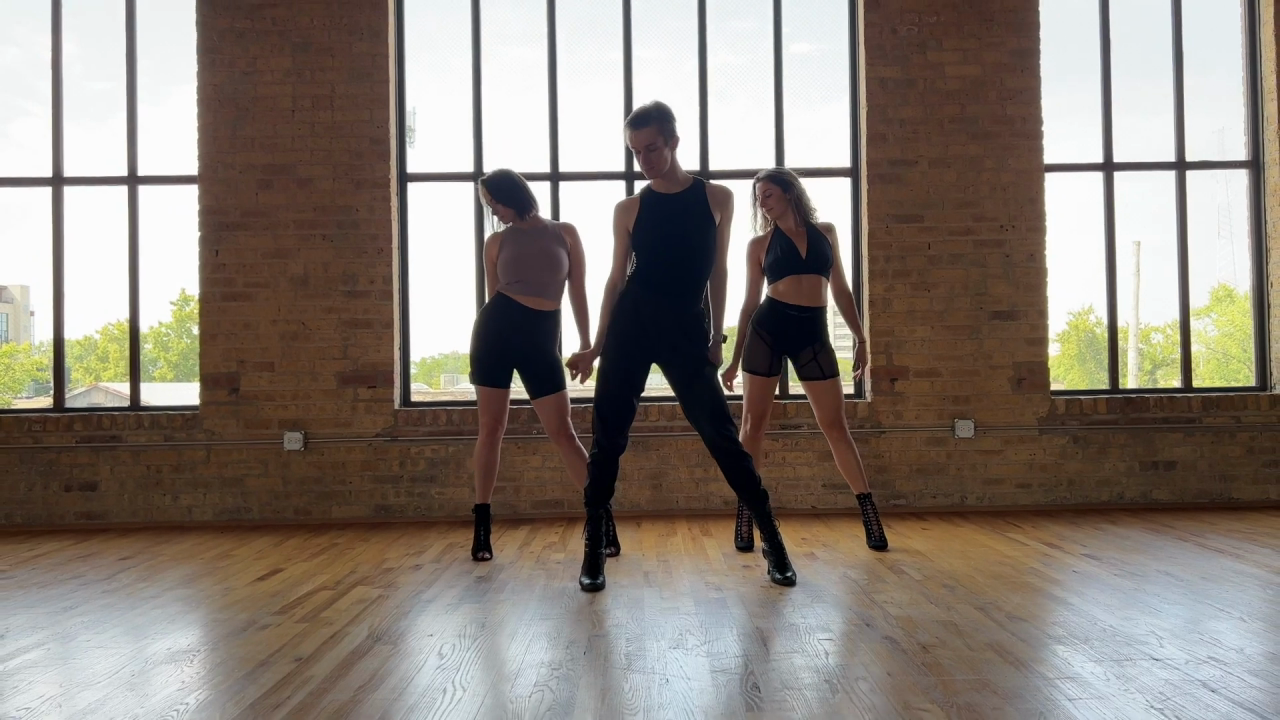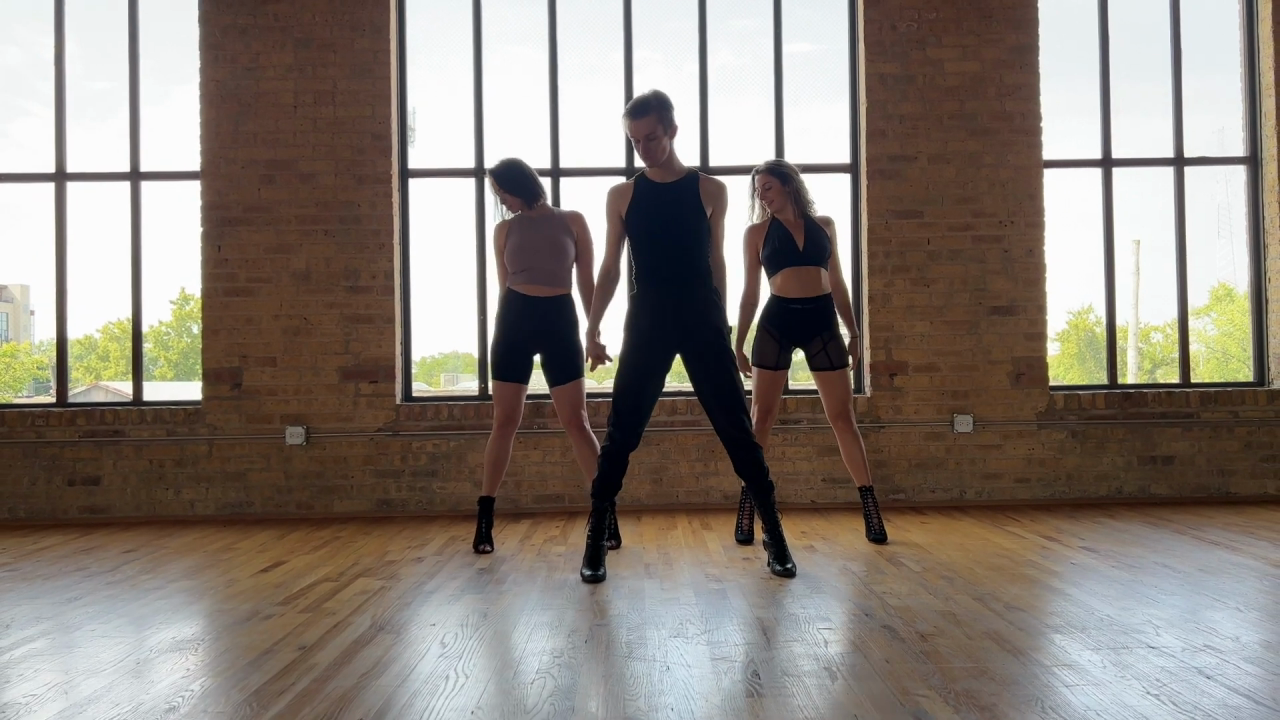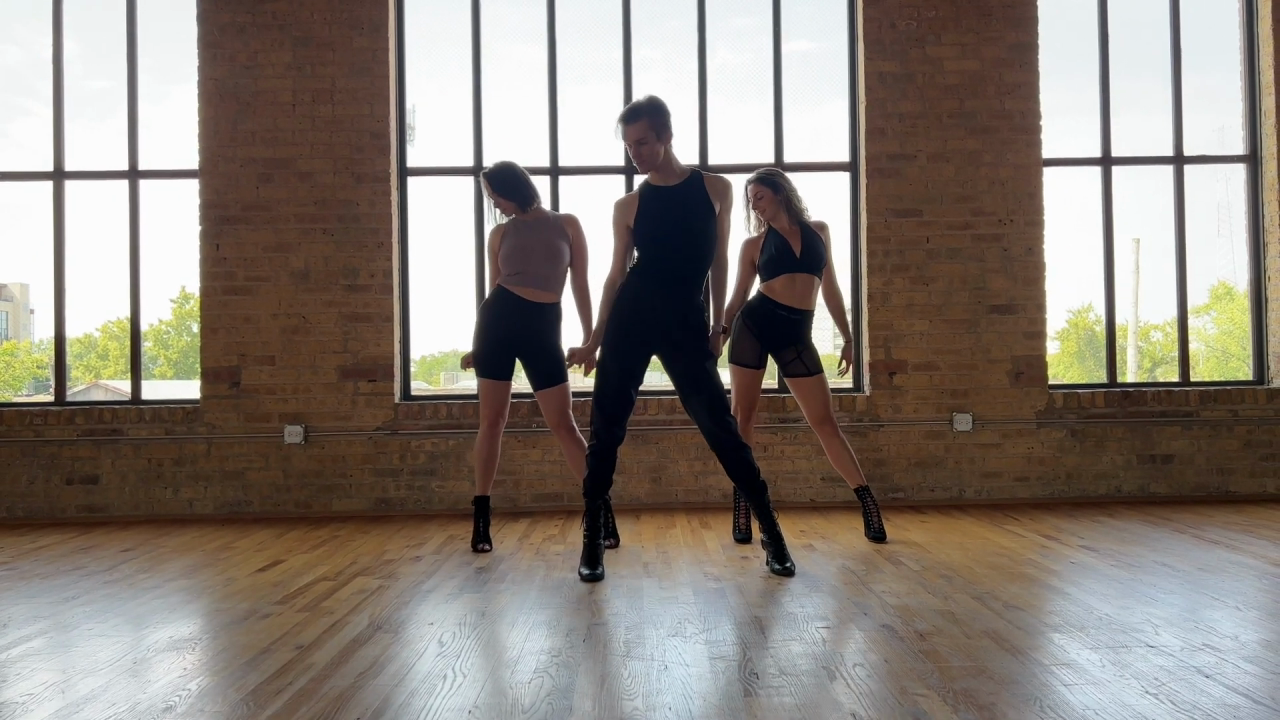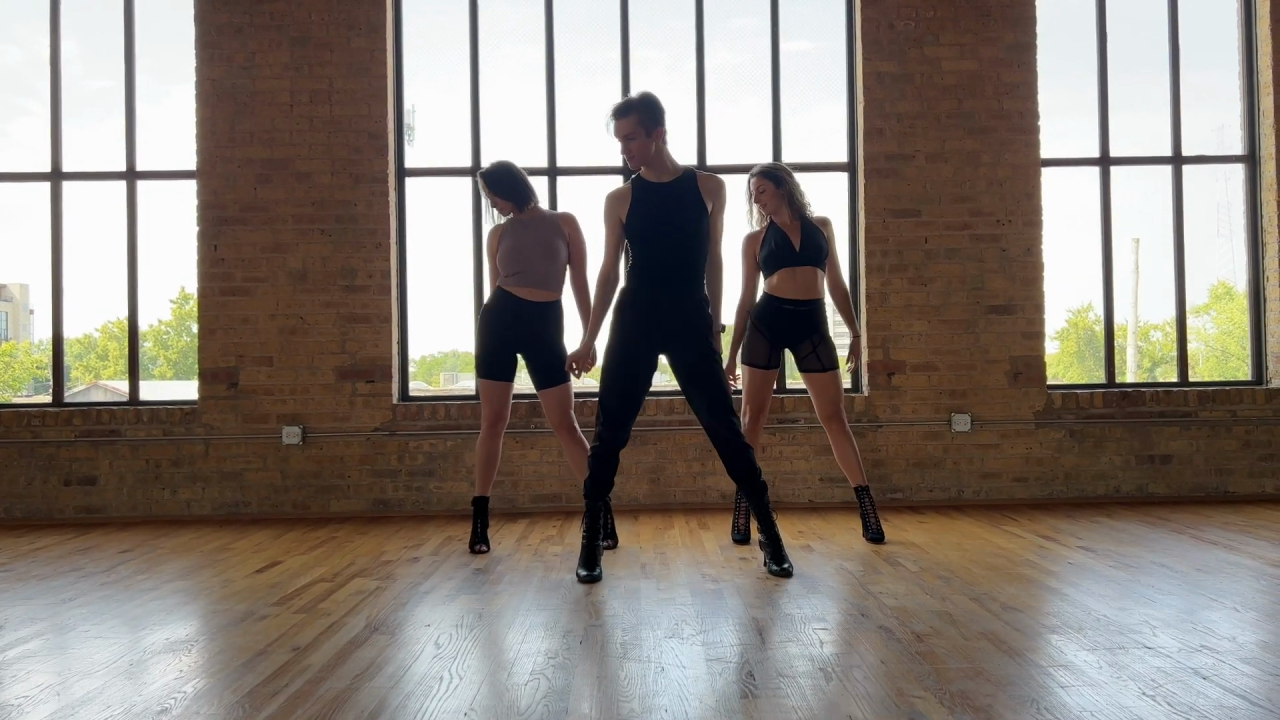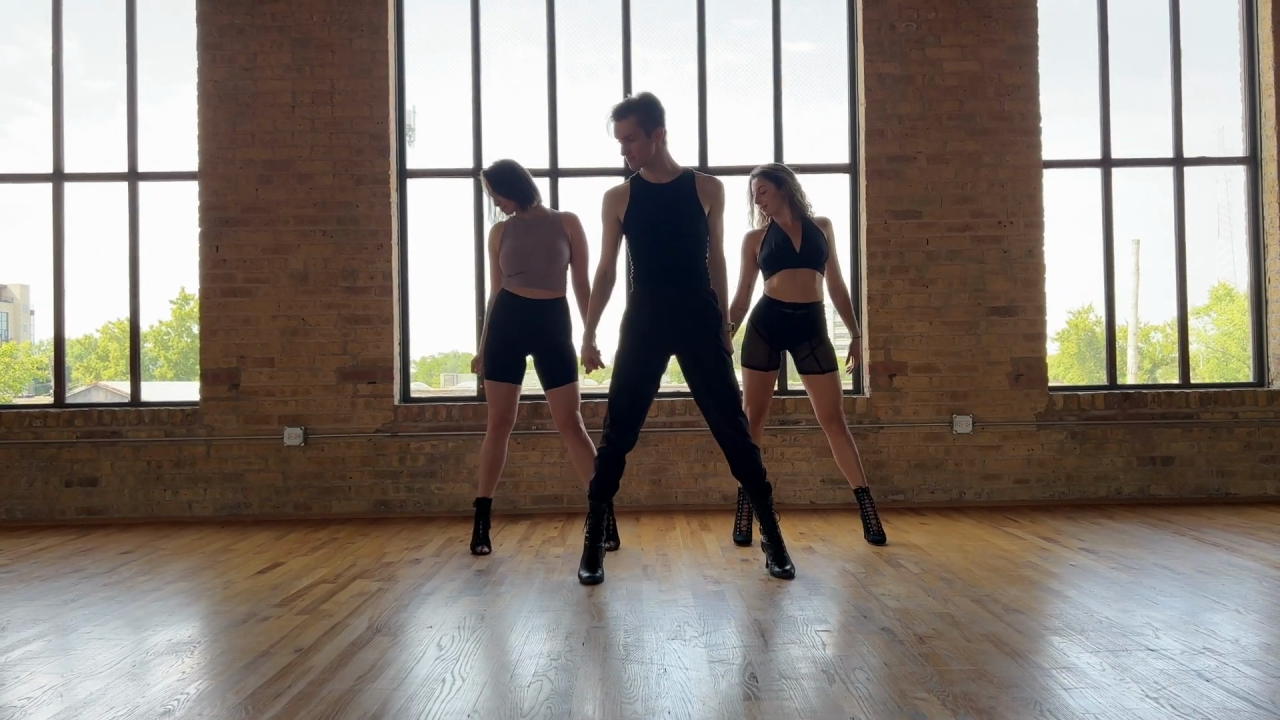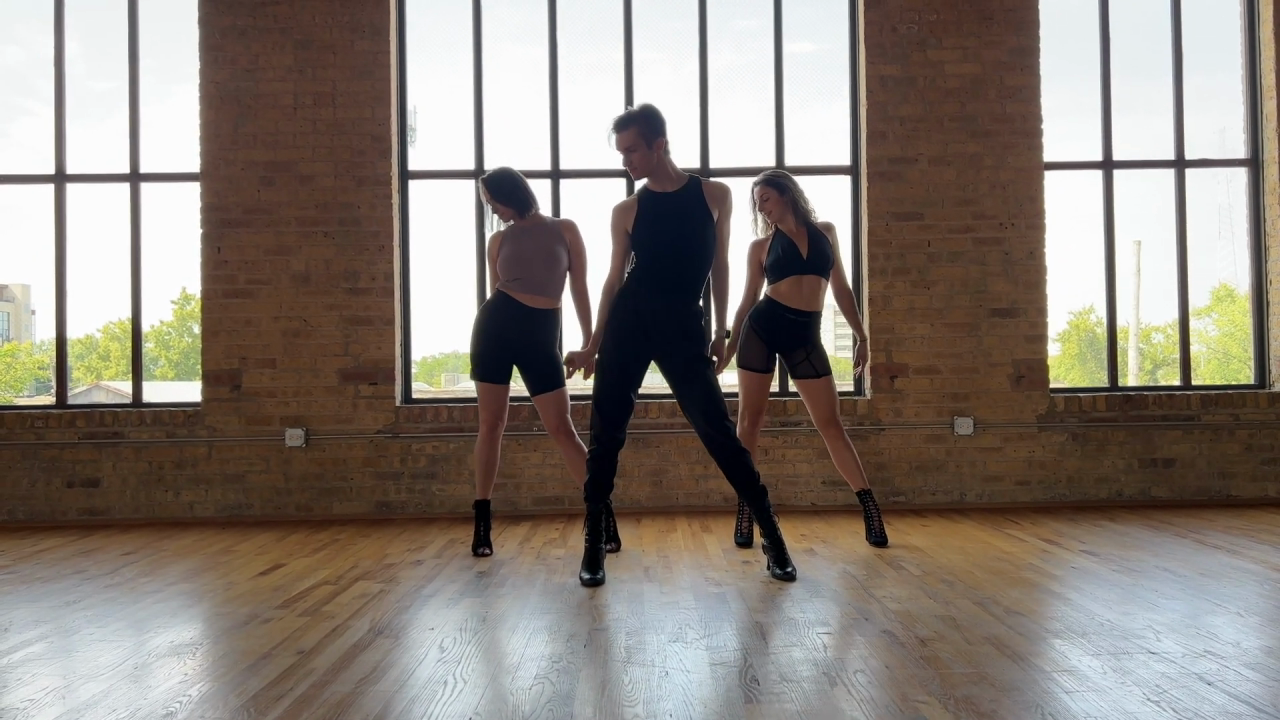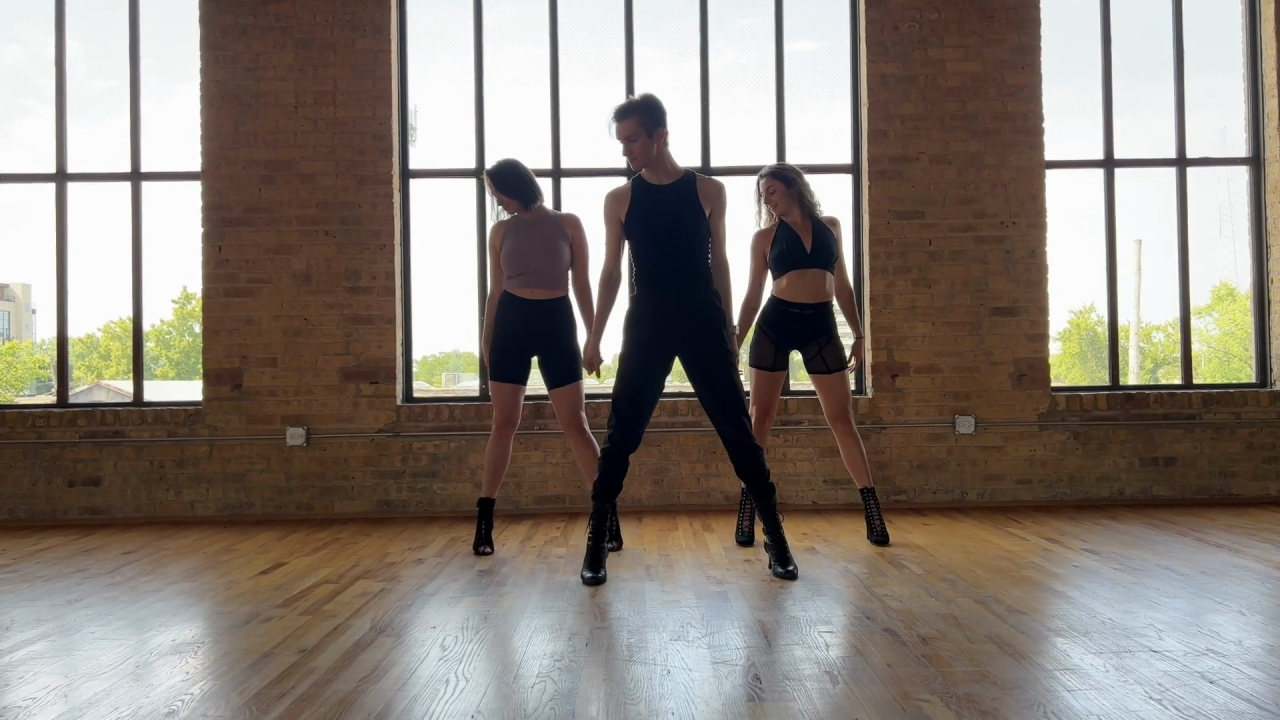
dt=0.7s
person 1, frame 1
left shoulder: (717, 198)
right shoulder: (628, 209)
left elbow: (718, 271)
right elbow: (617, 278)
left wrist: (716, 336)
right wrist: (597, 345)
left hip: (687, 328)
right hip: (632, 323)
left knee: (720, 433)
right knee: (608, 434)
left ankle: (771, 539)
right ankle: (594, 548)
person 1, frame 2
left shoulder: (710, 191)
right shoulder: (622, 196)
left elbow: (716, 261)
right elbow: (611, 267)
left wrist: (723, 324)
right wrist: (592, 325)
left hip: (702, 317)
right hip: (647, 318)
left knee: (735, 427)
right knee: (623, 428)
left ankle: (774, 533)
right ankle: (595, 539)
person 1, frame 3
left shoulder: (716, 189)
right shoulder: (628, 206)
left elbow: (719, 261)
right elbow: (617, 275)
left wrist: (718, 324)
right wrist: (594, 341)
left hip: (687, 322)
right hip: (632, 319)
left knee: (719, 425)
right knee: (606, 427)
left ankle: (771, 531)
right ankle: (592, 539)
person 1, frame 4
left shoulder: (709, 188)
right shoulder: (620, 200)
left elbow: (713, 260)
right elbow: (610, 271)
left wrist: (715, 324)
right wrist: (589, 340)
left hip: (690, 318)
right hip: (635, 318)
left knee: (724, 427)
right knee: (611, 428)
left ankle: (769, 533)
right ankle: (591, 541)
person 1, frame 5
left shoulder: (707, 189)
right shoulder: (618, 198)
left elbow: (716, 259)
right elbow: (606, 269)
left wrist: (725, 325)
right wrist: (588, 334)
left hip: (698, 317)
right hip: (644, 318)
left knee: (731, 428)
right knee: (619, 430)
left ankle: (771, 534)
right ankle: (594, 541)
person 1, frame 6
left shoulder: (715, 195)
right shoulder: (627, 211)
left elbow: (720, 265)
right elbow: (615, 278)
left wrist: (721, 330)
right wrist: (592, 346)
left hip: (684, 325)
right hip: (630, 322)
left knee: (718, 431)
right knee: (606, 431)
left ankle: (772, 537)
right ankle: (593, 544)
person 1, frame 7
left shoulder: (709, 191)
right shoulder: (619, 199)
left elbow: (718, 260)
right elbow: (611, 271)
left wrist: (729, 327)
right wrist: (594, 338)
left hip: (702, 319)
right hip: (647, 320)
left knee: (736, 429)
right knee: (623, 430)
left ankle: (775, 536)
right ankle: (597, 541)
person 2, frame 1
left shoulder: (564, 233)
right shoulder: (496, 241)
left elbow: (577, 292)
right elbow: (492, 294)
left wrist: (587, 345)
right wrist: (477, 353)
left hip: (541, 337)
right hip: (497, 328)
left knee: (562, 433)
right knee: (490, 429)
left ankle: (603, 519)
right ankle: (482, 527)
person 2, frame 2
left shoulder: (572, 221)
right shoulder: (505, 229)
left elbow: (586, 279)
right elbow: (504, 285)
right wrist: (498, 336)
left hip: (559, 322)
right hip: (514, 321)
left knee: (575, 423)
right knee: (504, 423)
left ankle: (607, 513)
right ankle: (485, 520)
person 2, frame 3
left shoulder: (567, 225)
right shoulder: (500, 233)
left elbow: (580, 283)
right elbow: (494, 287)
left wrist: (590, 337)
right wrist: (477, 344)
left hip: (543, 329)
right hip: (500, 321)
left knee: (563, 425)
right knee: (492, 421)
right ankle: (481, 519)
person 2, frame 4
left shoulder: (564, 223)
right shoulder: (498, 233)
left elbow: (580, 282)
right elbow: (495, 286)
right wrist: (482, 344)
left hip: (545, 327)
right hip: (500, 321)
left knee: (565, 425)
right knee: (493, 422)
left ankle: (602, 512)
right ankle: (479, 521)
person 2, frame 5
left shoulder: (566, 222)
right shoulder: (500, 231)
left elbow: (581, 281)
right elbow: (496, 289)
right wrist: (483, 346)
left hip: (552, 325)
right hip: (507, 322)
left knee: (570, 425)
right knee: (499, 424)
left ankle: (604, 513)
right ankle: (482, 522)
person 2, frame 6
left shoulder: (565, 230)
right shoulder: (499, 240)
left elbow: (580, 288)
right elbow: (495, 290)
left wrist: (590, 342)
right wrist: (477, 349)
left hip: (541, 334)
right hip: (496, 326)
left knee: (561, 430)
right knee: (490, 425)
left ankle: (604, 516)
right ankle: (481, 524)
person 2, frame 7
left shoulder: (567, 224)
right shoulder: (500, 230)
left elbow: (582, 283)
right elbow: (495, 290)
right wrist: (485, 342)
left hip: (556, 324)
right hip: (511, 325)
left knee: (574, 425)
right knee: (503, 425)
left ankle: (608, 515)
right ankle: (484, 522)
person 3, frame 1
left shoulder: (826, 231)
right shoulder: (759, 244)
left elbow: (840, 289)
right elbow: (751, 302)
left wrist: (860, 337)
right wrist: (734, 358)
left hip: (813, 334)
right hip: (768, 329)
left knee: (835, 426)
right knee: (753, 423)
left ankle: (869, 515)
right ankle: (745, 516)
person 3, frame 2
left shoulder: (824, 225)
right shoulder: (757, 233)
left elbow: (837, 283)
right elbow: (750, 293)
left wrist: (853, 332)
right wrist: (738, 344)
left hip: (822, 325)
right hip: (776, 323)
left knee: (842, 418)
right knee: (761, 417)
left ankle: (871, 508)
right ankle: (747, 510)
person 3, frame 3
left shoulder: (819, 230)
right shoulder: (754, 244)
left elbow: (830, 289)
right elbow: (737, 299)
left wrist: (847, 338)
left hip: (797, 336)
right hip: (754, 327)
left knee: (825, 423)
right knee: (742, 416)
left ankle: (868, 504)
right ankle: (741, 509)
person 3, frame 4
left shoulder: (821, 226)
right shoulder: (755, 239)
left elbow: (836, 283)
right elbow: (747, 297)
left wrist: (855, 331)
right wrist: (733, 353)
left hip: (812, 327)
right hip: (766, 324)
left knee: (834, 418)
right knee: (752, 416)
left ankle: (867, 506)
right ankle: (743, 509)
person 3, frame 5
left shoulder: (821, 226)
right shoulder: (755, 238)
left elbow: (836, 285)
right elbow: (742, 296)
left wrist: (855, 333)
left hip: (811, 329)
right hip: (766, 326)
left knee: (833, 420)
right knee: (752, 418)
left ankle: (866, 507)
right ankle: (743, 510)
person 3, frame 6
left shoulder: (826, 231)
right shoulder: (761, 246)
left elbow: (841, 288)
right elbow: (748, 303)
left wrist: (861, 335)
right wrist: (727, 353)
left hip: (806, 338)
right hip: (763, 329)
left knee: (831, 425)
right knee: (749, 420)
left ankle: (871, 510)
right ankle: (744, 514)
person 3, frame 7
left shoulder: (830, 226)
right shoulder: (765, 236)
left elbow: (842, 285)
right elbow: (753, 295)
left wrist: (858, 334)
right wrist: (734, 344)
left hip: (822, 328)
right hip: (774, 325)
left knee: (841, 420)
right knee: (759, 417)
left ankle: (872, 509)
right ankle: (747, 510)
